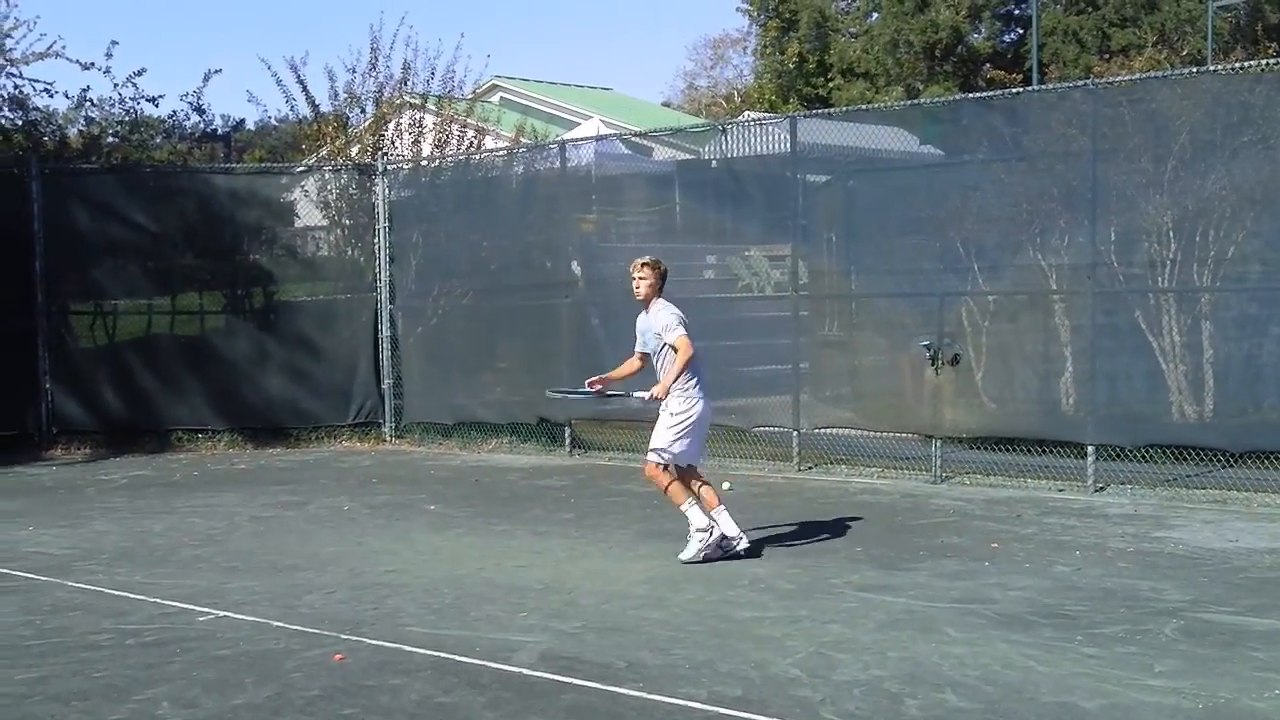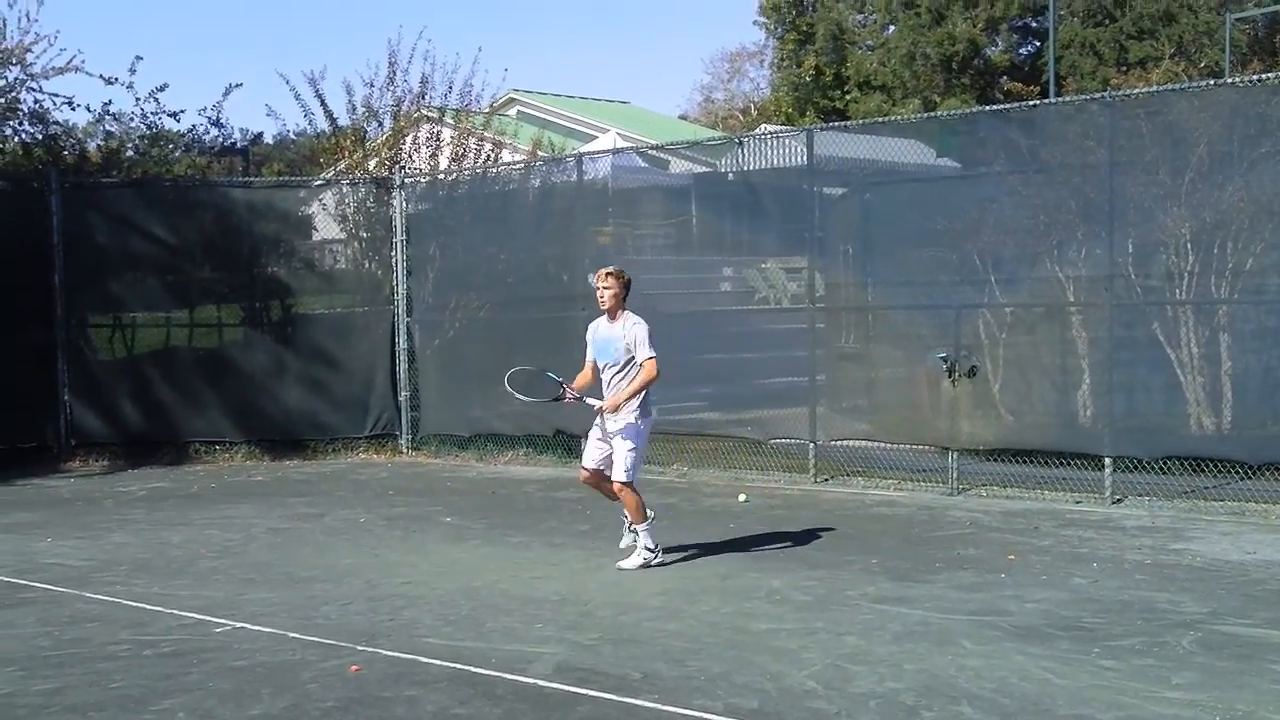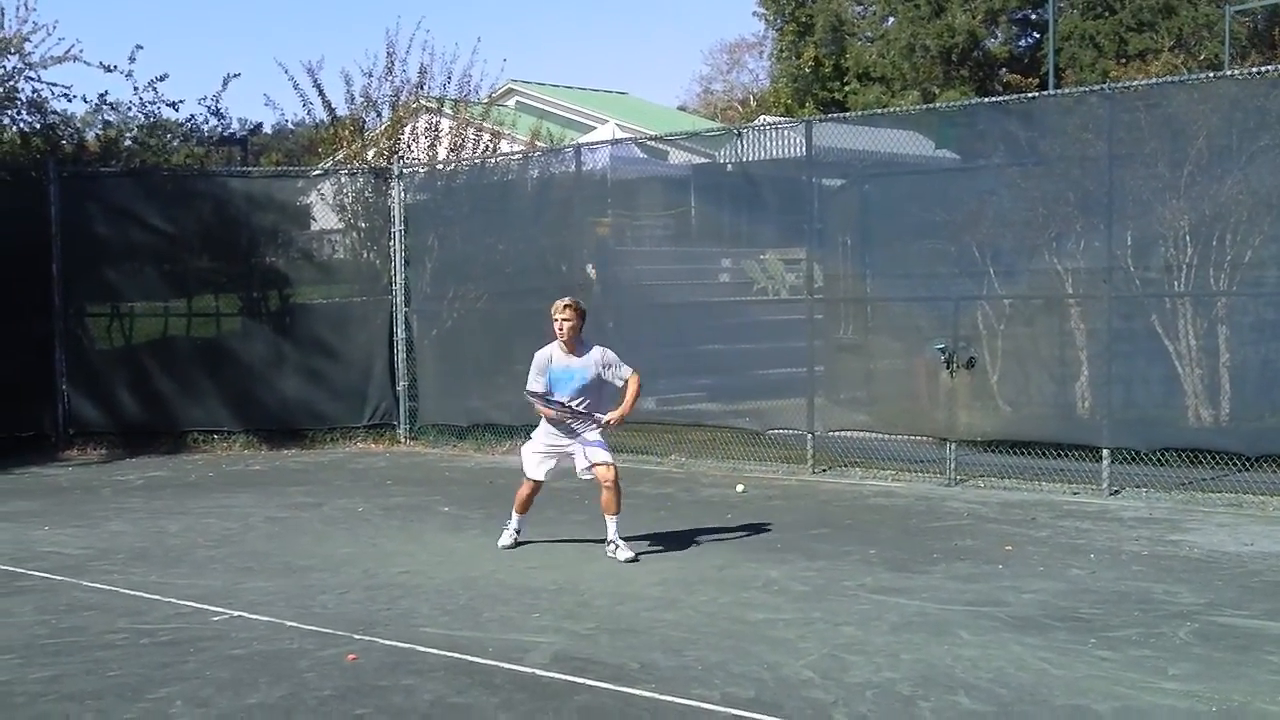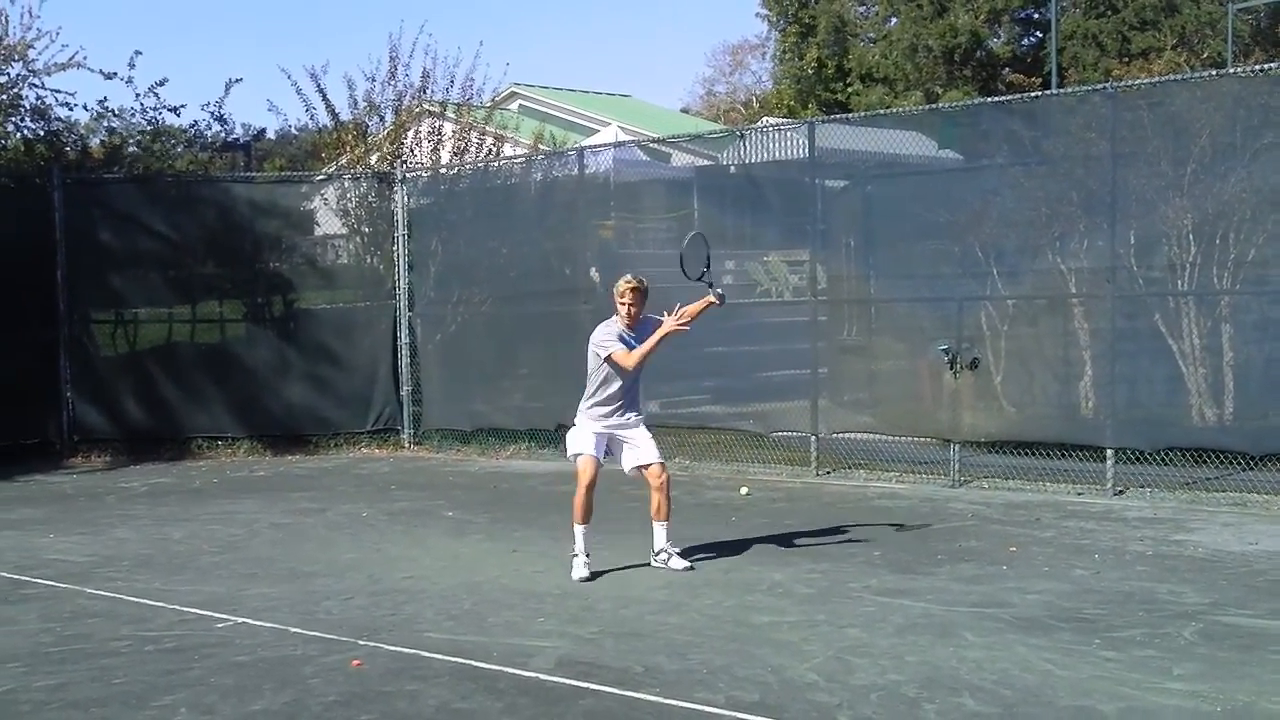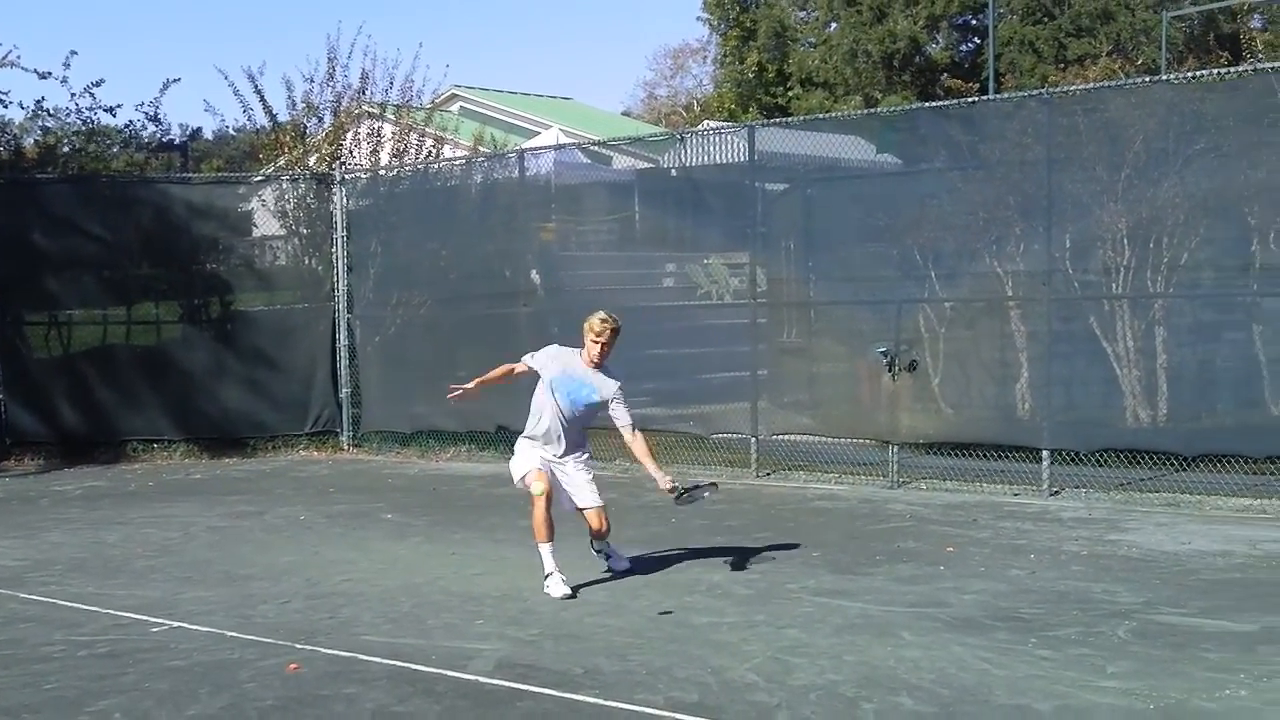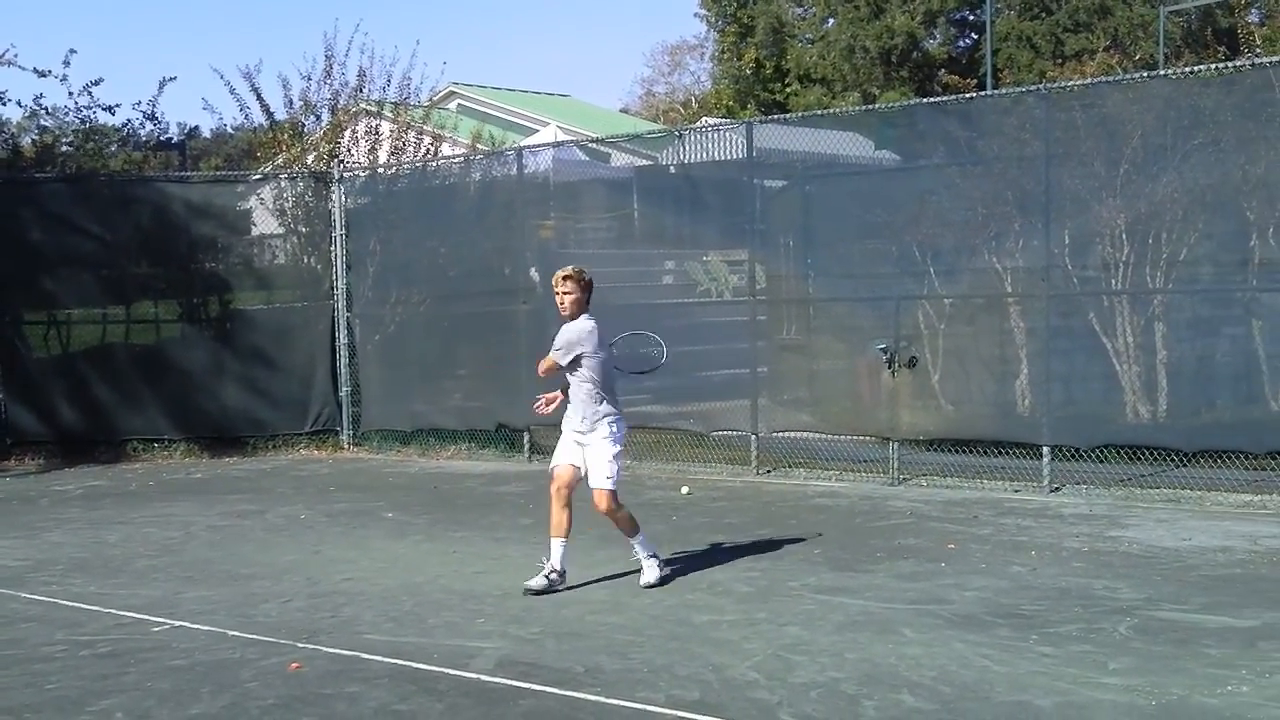
dt=0.4s
person 1, frame 1
left shoulder: (666, 314)
right shoulder: (643, 319)
left elbow: (687, 350)
right elbow: (637, 361)
left wrist: (666, 384)
right wrist: (606, 379)
left hip: (684, 403)
right hip: (690, 405)
left knee: (655, 467)
right knee: (686, 473)
left ankle: (702, 527)
right ankle: (729, 534)
person 1, frame 2
left shoulder: (636, 327)
right shoulder: (595, 328)
left elbow: (651, 371)
right elbow: (590, 371)
left wrist: (620, 399)
right wrist: (572, 389)
left hip: (631, 416)
right hip: (606, 414)
left knee: (621, 485)
right knee: (590, 475)
left ankle: (648, 548)
right ankle: (635, 515)
person 1, frame 3
left shoulder: (599, 356)
right shoulder: (543, 357)
left elbow: (633, 380)
left wrist: (622, 411)
right wrist: (555, 414)
left hip: (587, 432)
right hip: (550, 433)
left knee: (609, 478)
right knee: (529, 489)
left ankle: (612, 540)
right ankle: (514, 527)
person 1, frame 4
left shoulder: (647, 325)
right shoulder: (605, 333)
left elbow: (680, 317)
right elbow: (629, 362)
left wrist: (709, 300)
right wrist: (663, 331)
left hip: (629, 419)
right hip: (592, 420)
left knee: (659, 477)
right knee: (587, 478)
left ankle: (661, 550)
right ankle: (580, 553)
person 1, frame 5
left shoulder: (609, 388)
right shoulder: (555, 355)
left elbow: (632, 435)
right elbow: (515, 368)
left wrist: (657, 472)
right wrist: (476, 383)
left hip: (571, 457)
right hip: (533, 448)
left knee: (599, 526)
right knee: (542, 492)
left ankle: (604, 548)
right ankle: (552, 573)
person 1, frame 6
left shoulder: (576, 330)
right shoulder: (583, 329)
left elbow: (543, 369)
right wrist: (560, 395)
left hip: (600, 431)
right hip: (576, 429)
left knee: (605, 503)
right knee: (560, 488)
left ankle: (649, 557)
right ankle: (555, 570)
